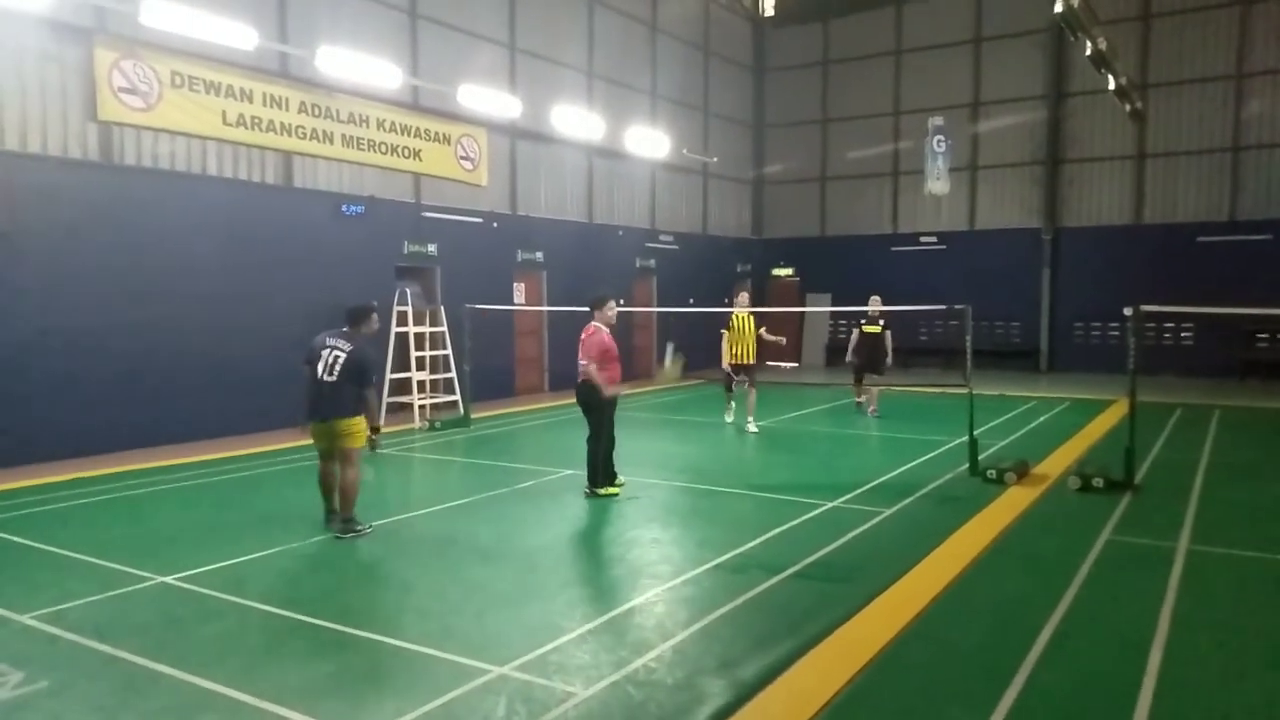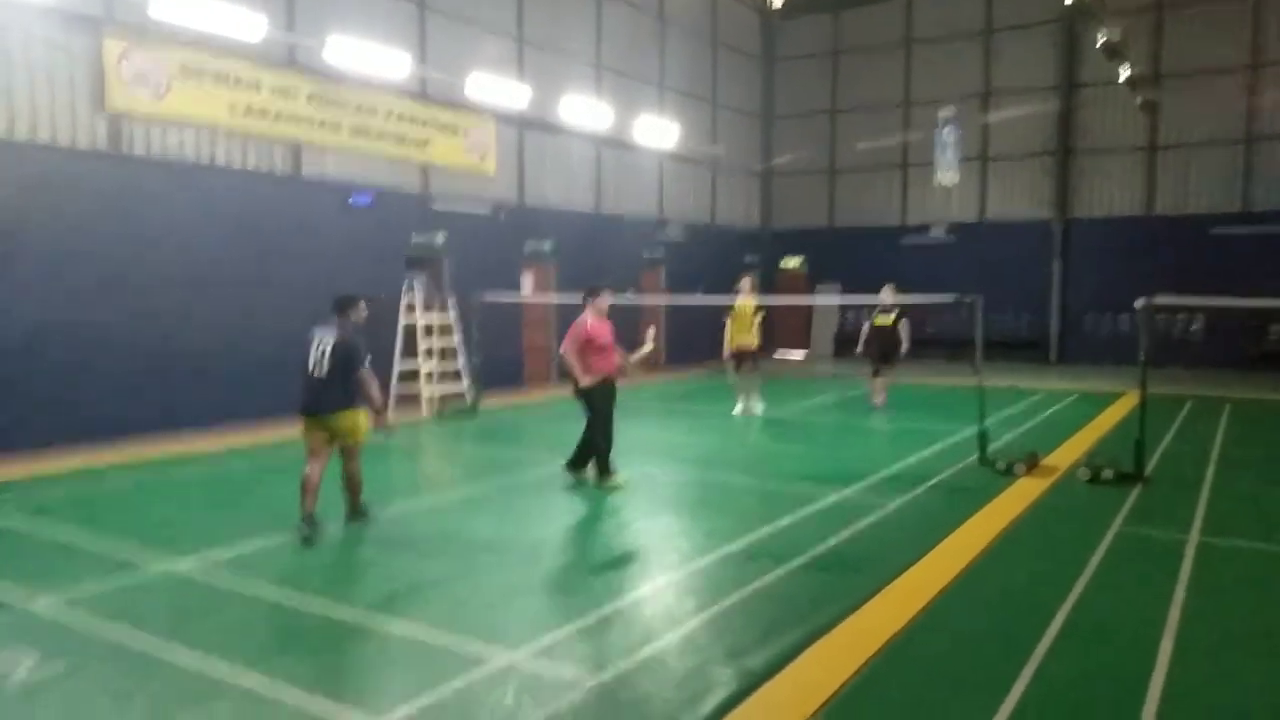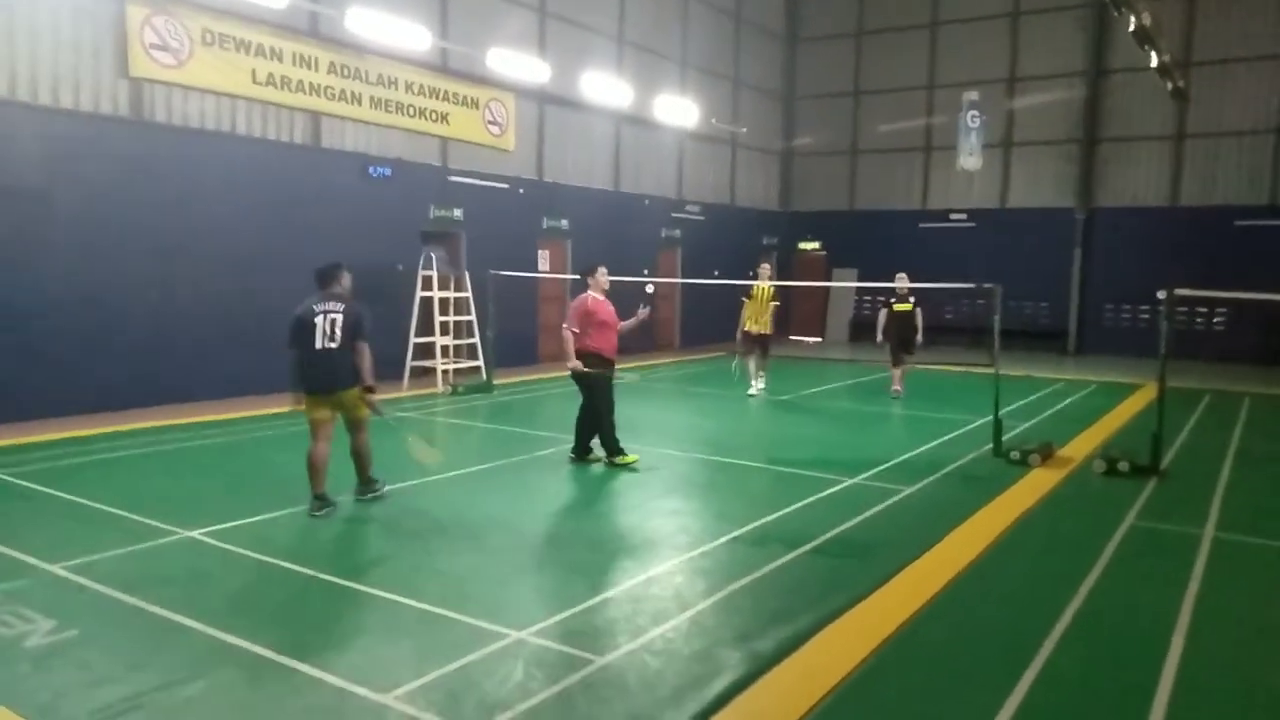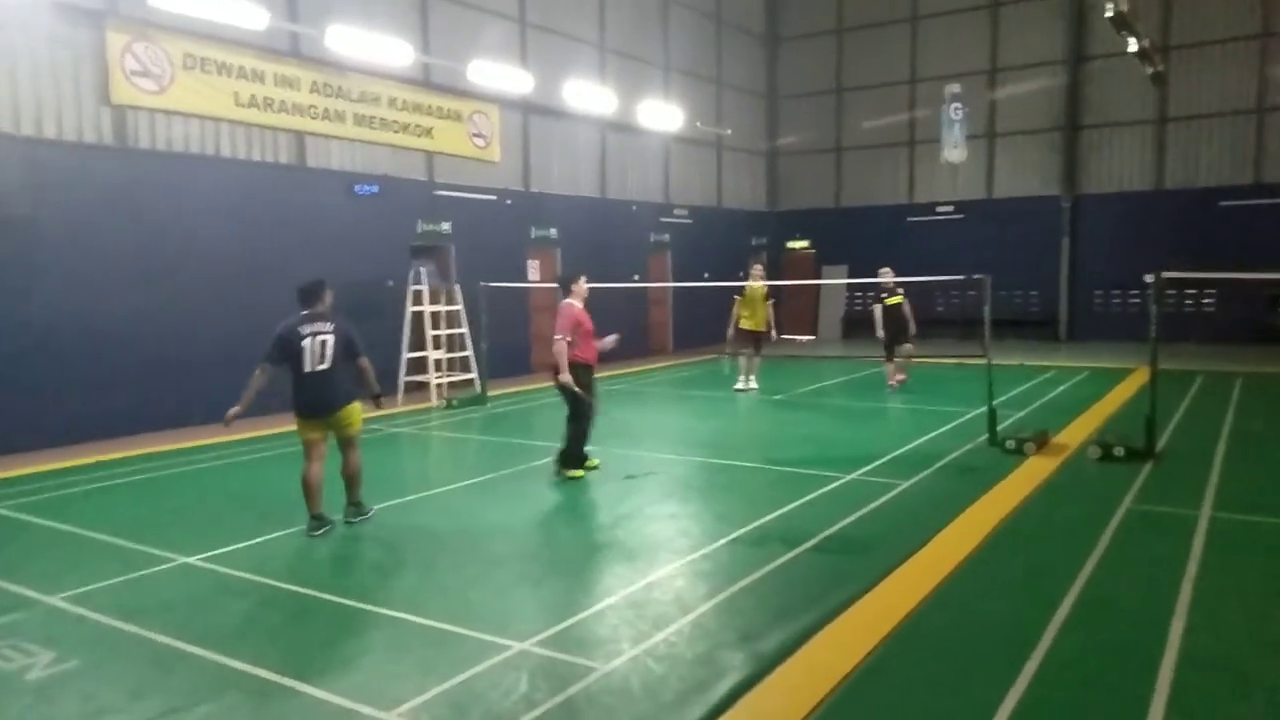
dt=0.3s
person 1, frame 1
left shoulder: (321, 339)
right shoulder: (362, 353)
left elbow: (310, 374)
right elbow: (369, 395)
right wrist: (374, 428)
left hip: (316, 414)
right hip: (346, 417)
left knee: (326, 461)
right knee: (349, 466)
left ankle: (330, 512)
right ankle: (346, 522)
person 1, frame 2
left shoulder: (317, 333)
right shoulder: (351, 340)
right elbow: (364, 376)
right wrist: (380, 409)
left hip: (312, 408)
right hip: (342, 409)
left knee: (314, 462)
right knee: (351, 459)
left ankle: (307, 518)
right ankle: (355, 510)
person 1, frame 3
left shoulder: (303, 311)
right shoulder: (353, 308)
left elbow: (296, 353)
right elbow: (362, 350)
left wrist: (300, 387)
right wrist: (368, 387)
left hip: (316, 387)
right hip: (349, 384)
left knee: (319, 440)
right knee: (358, 433)
left ankle: (319, 498)
right ankle: (365, 484)
person 1, frame 4
left shoulder: (286, 331)
right shoulder: (341, 327)
left elbow: (263, 371)
right elbow: (363, 364)
left wrist: (241, 405)
right wrist: (376, 394)
left hip: (307, 407)
right hip: (343, 402)
left knee: (313, 460)
right knee: (351, 451)
left ankle: (316, 518)
right ankle: (354, 506)
person 2, frame 1
left shoulder: (600, 332)
right shoulder: (598, 335)
right elbow: (587, 365)
right wrist: (605, 388)
left hip: (600, 392)
right hip: (596, 394)
left knee: (606, 436)
right knee: (600, 437)
left ankle: (609, 476)
right ankle: (596, 484)
person 2, frame 2
left shoulder: (604, 323)
right shoulder: (583, 325)
right elbow: (567, 352)
left wrist: (626, 360)
right wrist: (580, 378)
left hip: (606, 383)
right hip: (593, 384)
left knee: (597, 427)
right knee: (601, 427)
left ankle: (576, 464)
right ankle: (603, 473)
person 2, frame 3
left shoulder: (606, 304)
right shoulder: (583, 302)
left elbow: (617, 328)
right elbow: (568, 331)
left wrist: (637, 319)
right wrist: (572, 359)
left hip: (603, 363)
right hip: (589, 363)
left knee: (591, 407)
right knee: (604, 407)
left ankle: (581, 450)
right ankle: (614, 453)
person 2, frame 4
left shoulder: (577, 310)
right shoulder: (569, 310)
right elbow: (560, 341)
left wrist: (602, 344)
right wrist: (564, 372)
left hip: (580, 370)
right hip: (574, 371)
left knee: (579, 415)
right knee: (582, 416)
left ankle: (577, 459)
right ankle: (567, 463)
